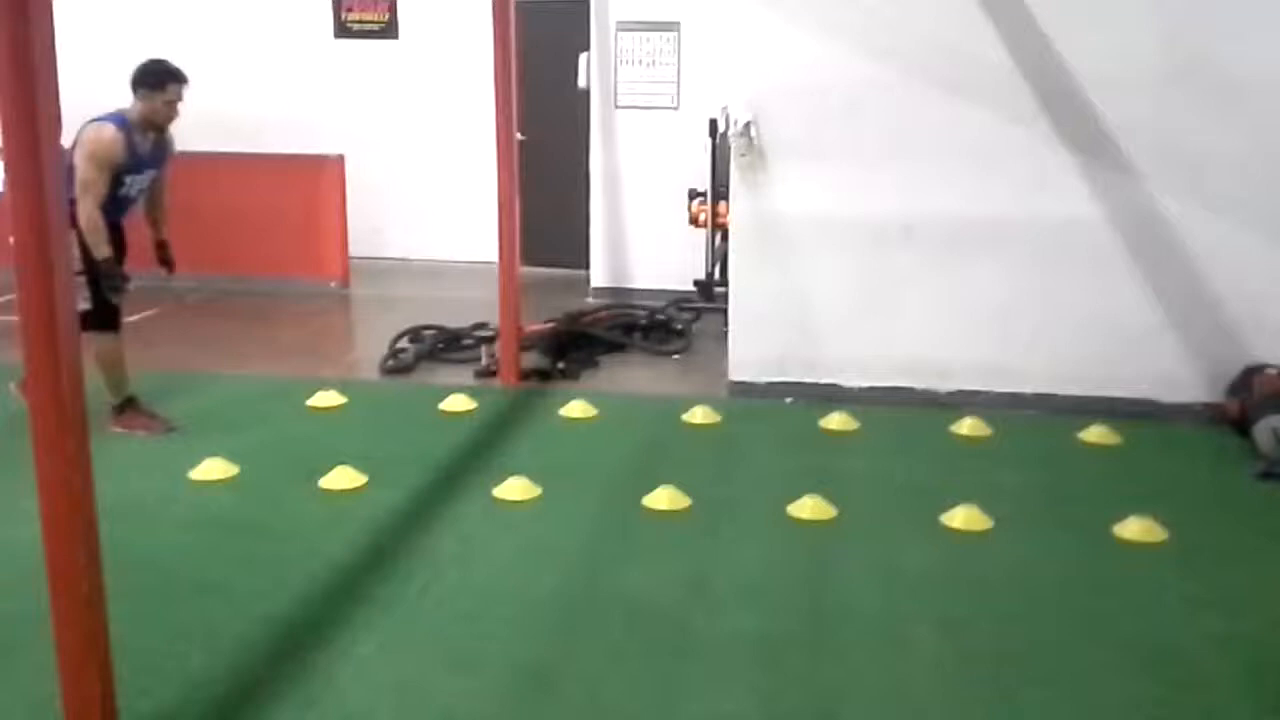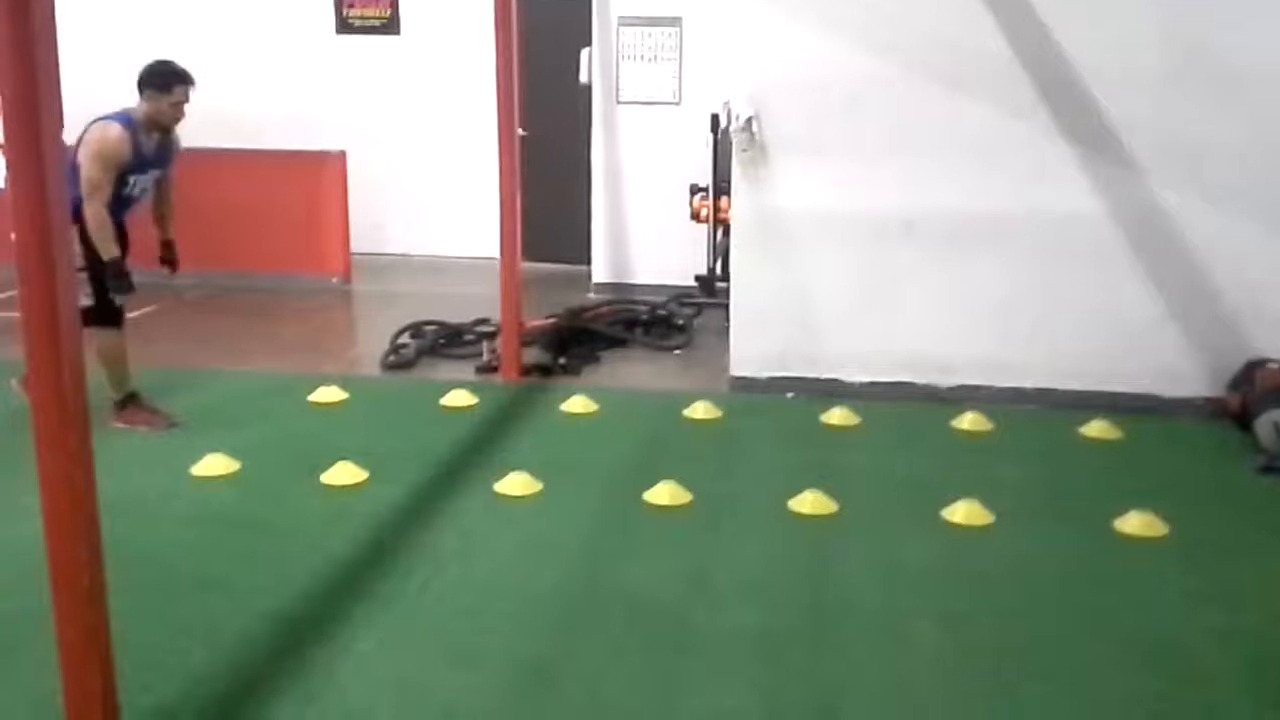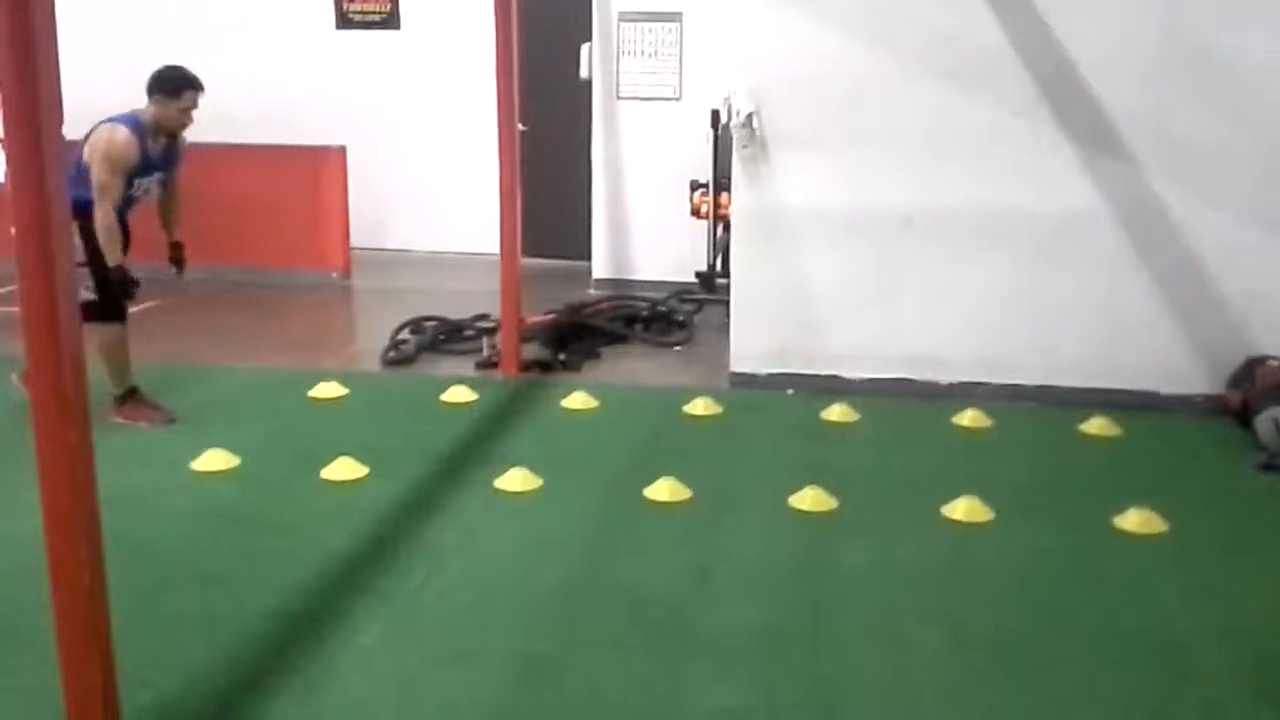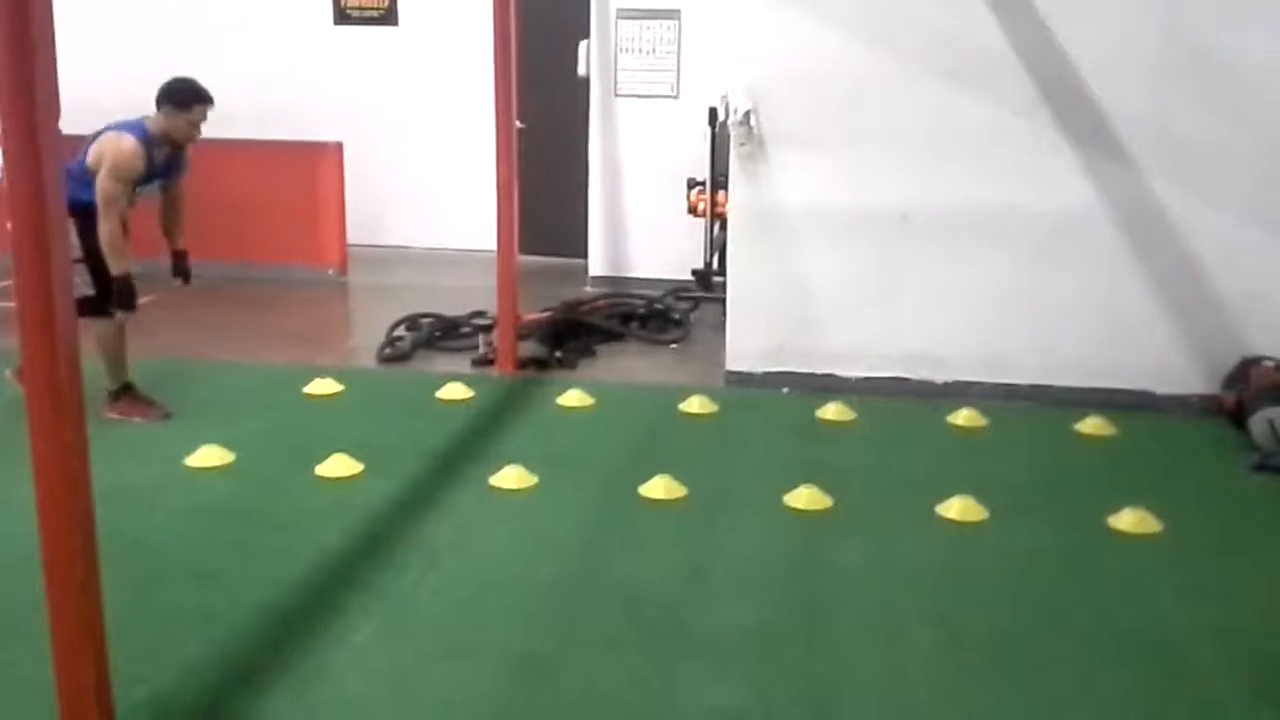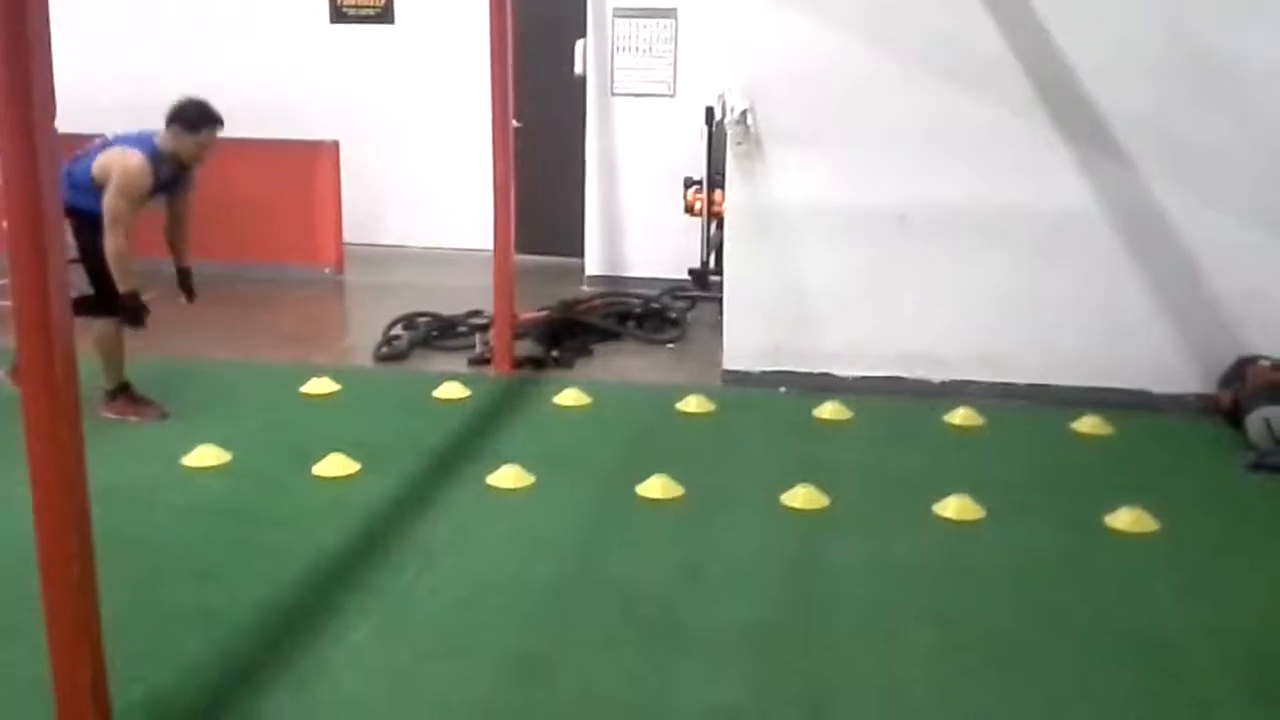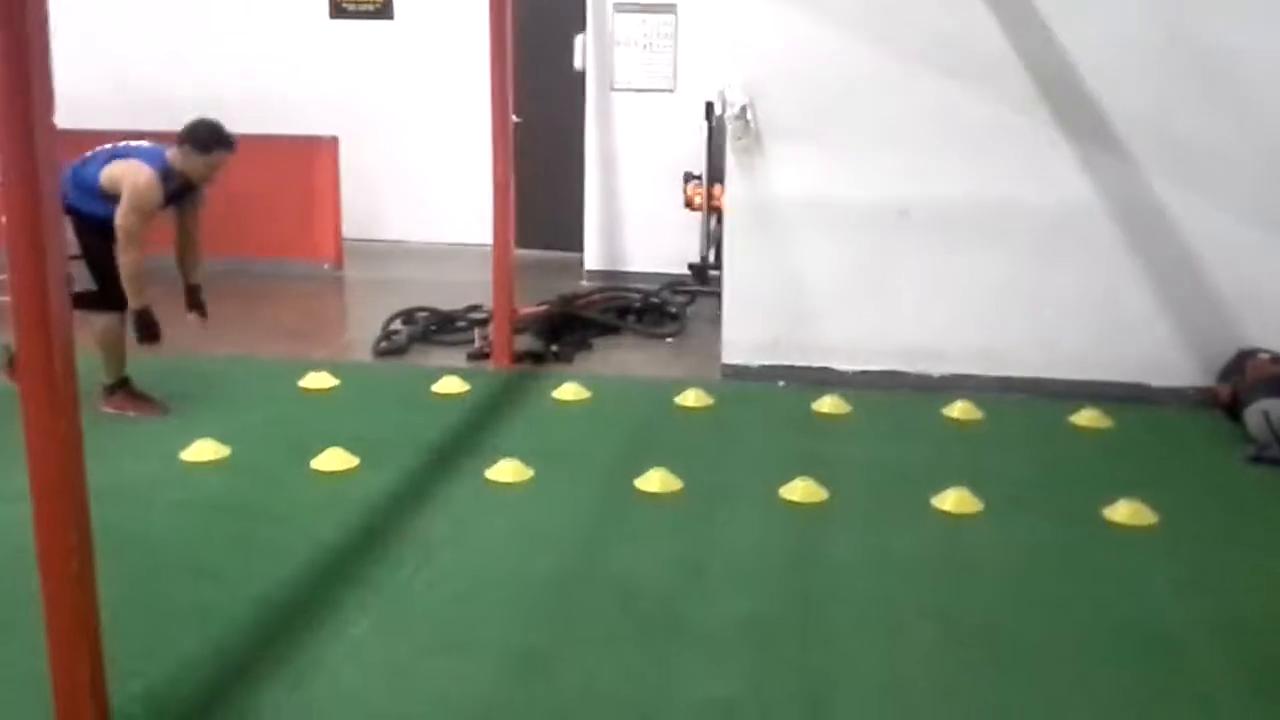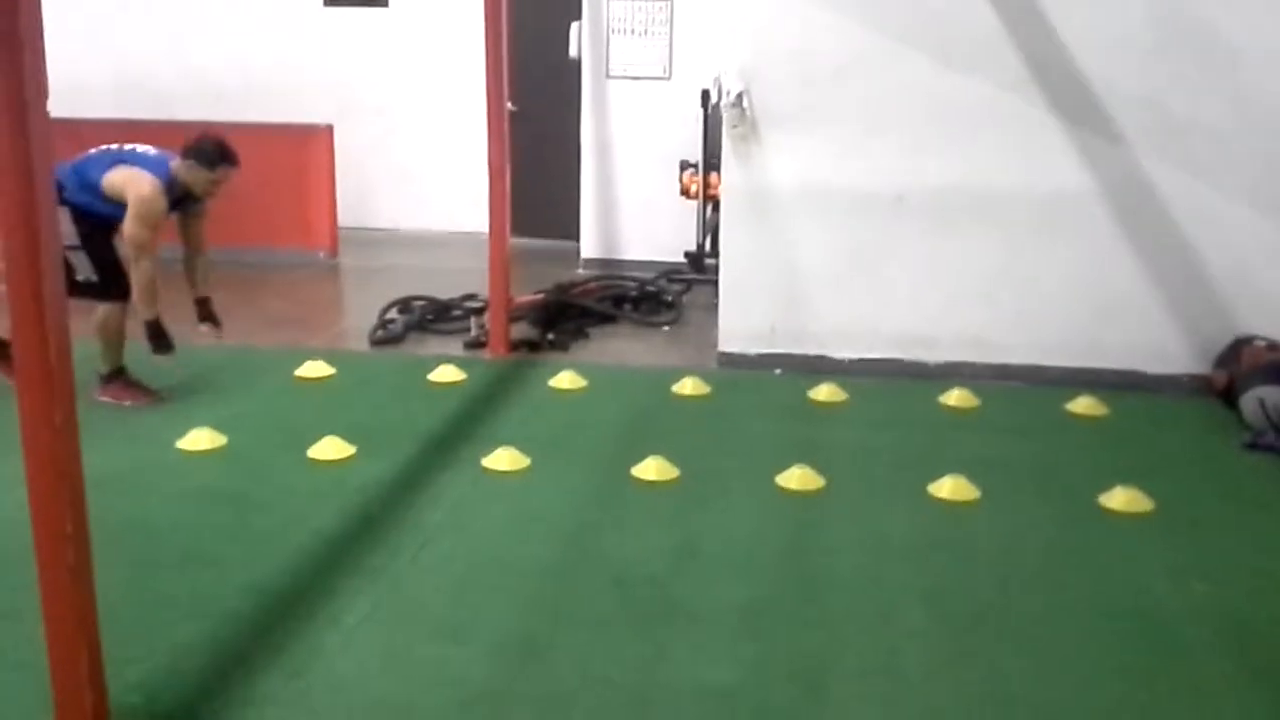
dt=0.1s
person 1, frame 1
left shoulder: (162, 141)
right shoulder: (105, 138)
left elbow: (155, 193)
right elbow: (87, 206)
left wrist: (161, 241)
right wrist: (105, 264)
left hip: (107, 226)
right hip: (75, 230)
left knee: (78, 314)
right knee: (102, 316)
right ankle: (123, 409)
person 1, frame 2
left shoulder: (167, 141)
right shoulder: (110, 137)
left elbow: (163, 192)
right elbow: (93, 205)
left wrist: (167, 240)
right wrist: (114, 264)
left hip: (108, 222)
right hip: (77, 224)
left knee: (86, 311)
right knee: (104, 312)
right ankle: (125, 404)
person 1, frame 3
left shoulder: (173, 142)
right shoulder: (119, 141)
left elbow: (169, 194)
right elbow: (103, 209)
left wrist: (175, 243)
right wrist: (118, 269)
left hip: (106, 217)
right hip: (75, 218)
left knee: (88, 303)
right knee: (107, 305)
right ankle: (124, 399)
person 1, frame 4
left shoulder: (176, 150)
right shoulder: (125, 149)
left elbow: (172, 203)
right elbow: (108, 220)
left wrist: (178, 251)
right wrist: (121, 279)
left hip: (102, 217)
right hip: (70, 214)
left knee: (73, 301)
right knee: (105, 302)
right ankle: (120, 395)
person 1, frame 5
left shoulder: (180, 165)
right shoulder: (134, 166)
left elbow: (177, 220)
right elbow: (117, 235)
left wrist: (183, 271)
right wrist: (129, 297)
left hip: (91, 215)
right hip: (65, 216)
right knee: (107, 302)
right ankle: (116, 395)
person 1, frame 6
left shoulder: (189, 180)
right shoulder: (145, 181)
left elbow: (188, 236)
right elbow: (130, 251)
left wrist: (193, 289)
right wrist: (142, 312)
left hip: (97, 215)
right hip: (65, 212)
right knee: (111, 298)
right ankle: (117, 390)
person 1, frame 7
left shoulder: (190, 189)
right shoulder: (149, 192)
left elbow: (195, 250)
right elbow: (141, 262)
left wrist: (203, 304)
right wrist: (153, 325)
left hip: (93, 210)
right hip: (65, 203)
right knee: (115, 290)
right ankle: (113, 380)
